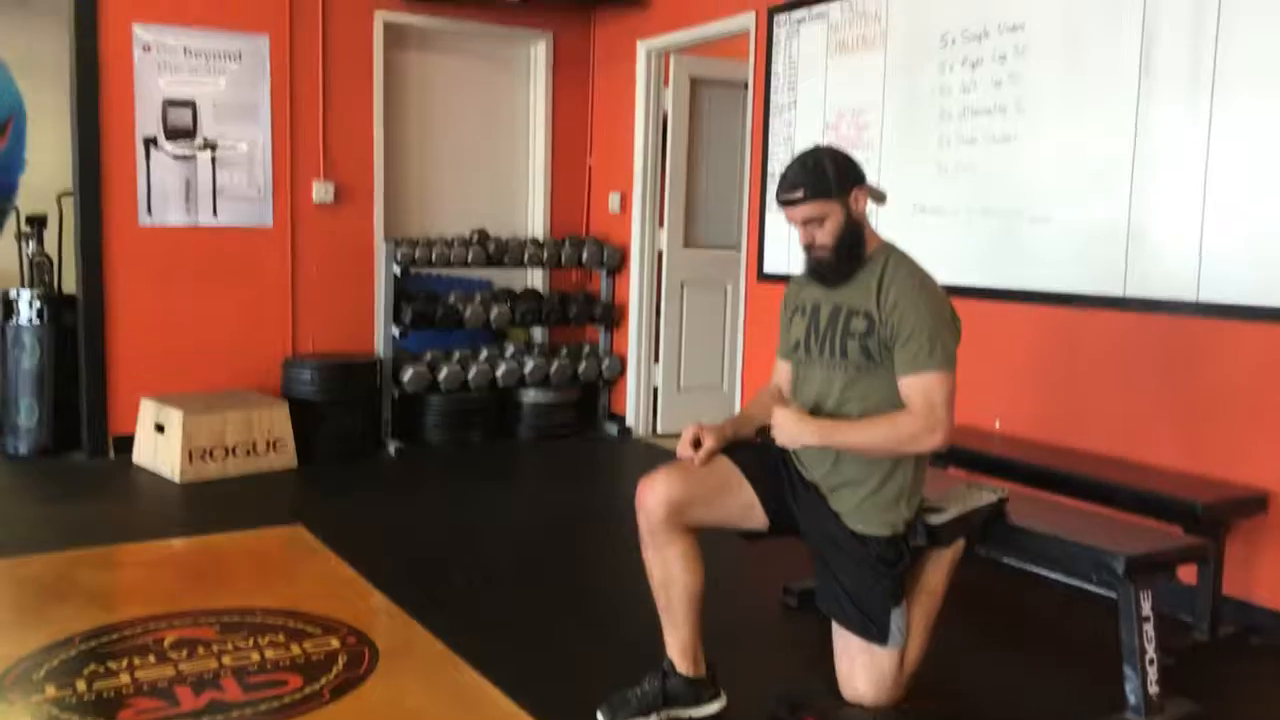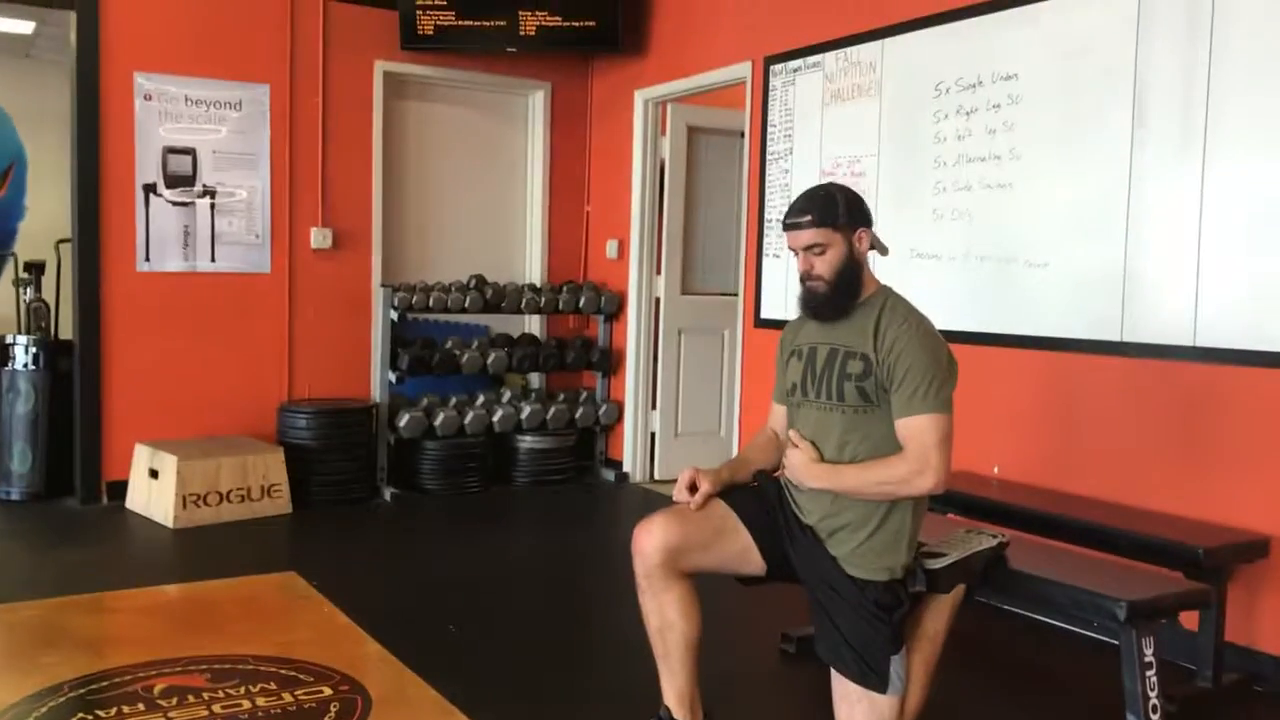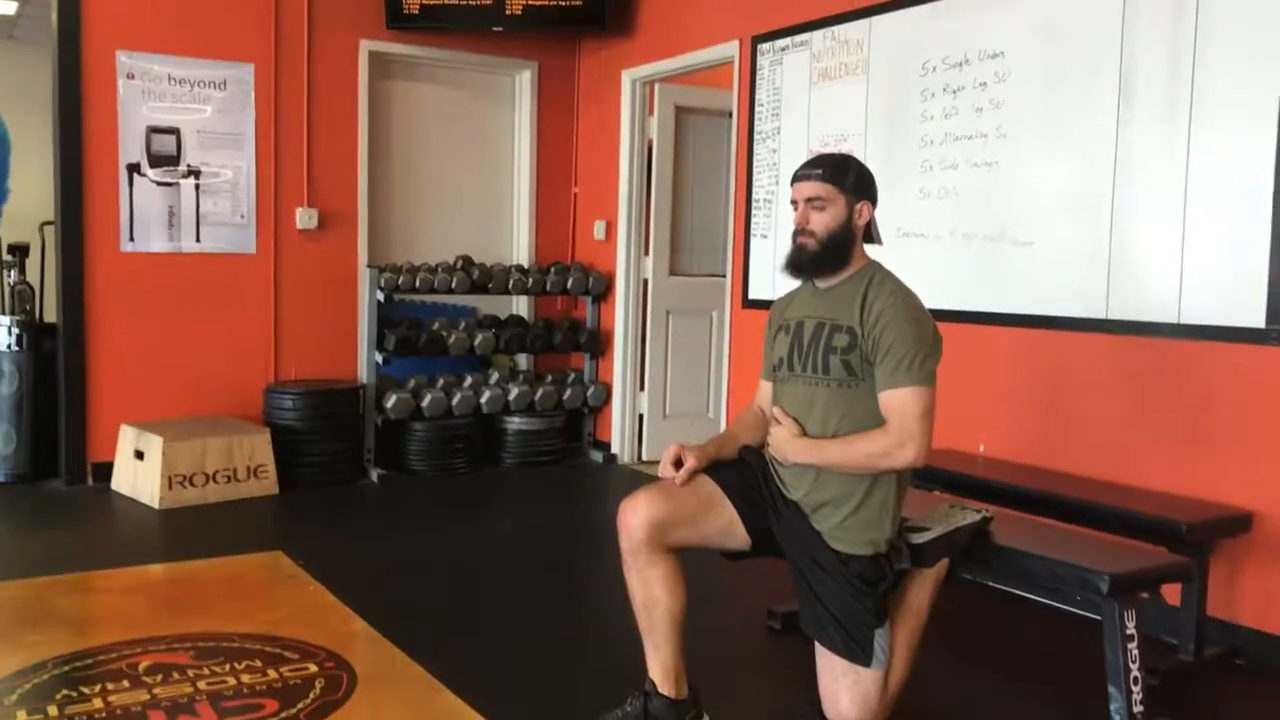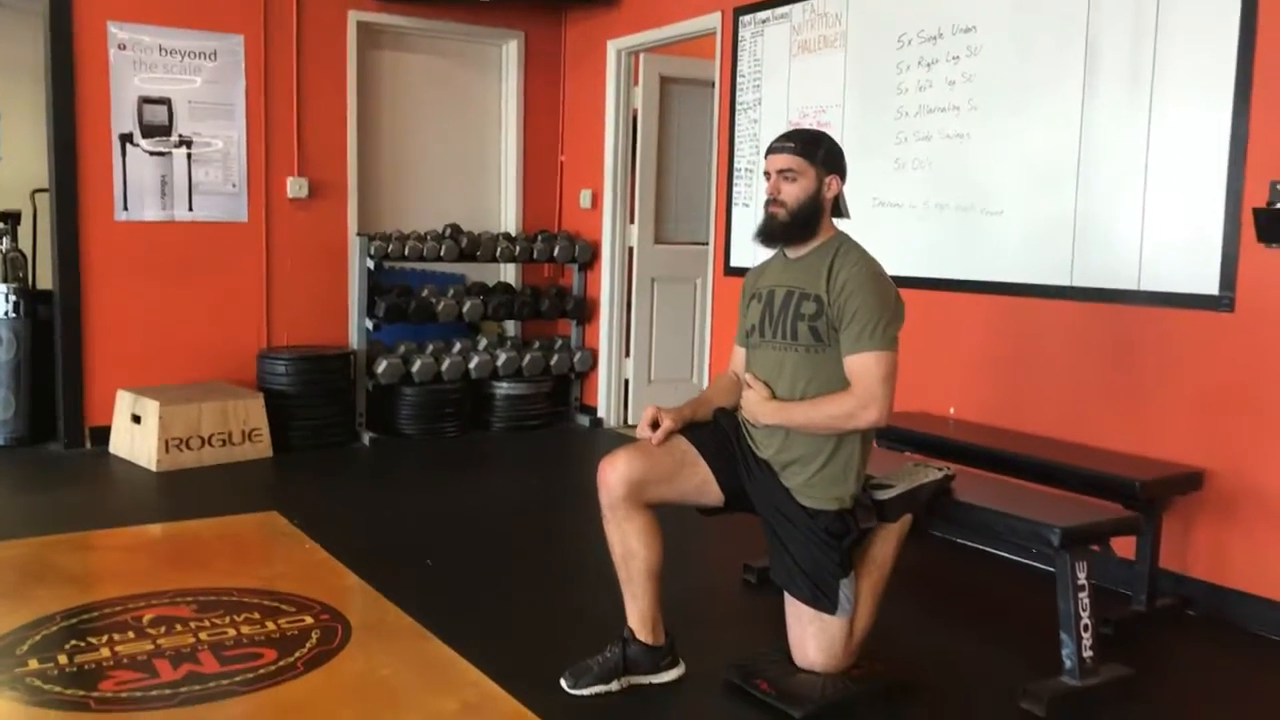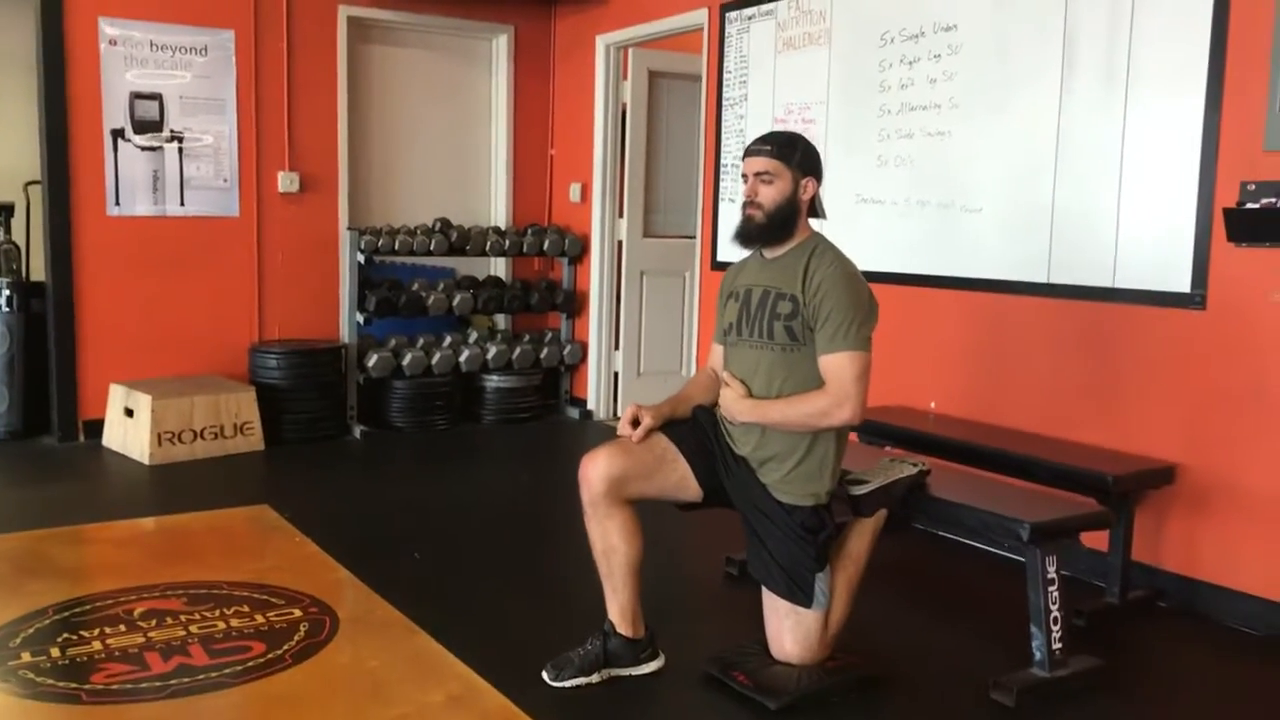
dt=0.5s
person 1, frame 1
left shoulder: (908, 293)
right shoulder: (802, 290)
left elbow: (928, 427)
left wrist: (812, 430)
right wrist: (727, 429)
left hip: (863, 500)
right hip: (794, 470)
right knee: (658, 498)
left ankle: (934, 553)
person 1, frame 2
left shoulder: (906, 335)
right shoulder: (798, 333)
left elbow: (926, 471)
left wrist: (816, 472)
right wrist: (723, 474)
left hip: (859, 548)
right hip: (789, 509)
right knee: (654, 543)
left ankle: (938, 593)
person 1, frame 3
left shoulder: (891, 309)
right shoulder: (787, 309)
left elbow: (907, 445)
left wrist: (798, 447)
right wrist: (708, 450)
left hip: (844, 521)
right hip: (773, 484)
right knee: (640, 518)
left ankle: (921, 567)
person 1, frame 4
left shoulder: (857, 277)
right shoulder: (761, 278)
left elbow: (871, 406)
left wrist: (769, 410)
right wrist: (684, 412)
left hip: (812, 476)
right hip: (746, 445)
left knee: (821, 662)
right knee: (619, 476)
left ankle: (885, 523)
right ankle: (648, 647)
person 1, frame 5
left shoulder: (831, 277)
right shoulder: (738, 275)
left elbow: (844, 405)
left wrist: (745, 407)
right wrist: (662, 409)
left hip: (788, 472)
right hip: (723, 441)
left knee: (797, 654)
right knee: (599, 472)
left ankle: (862, 518)
right ankle: (628, 641)
